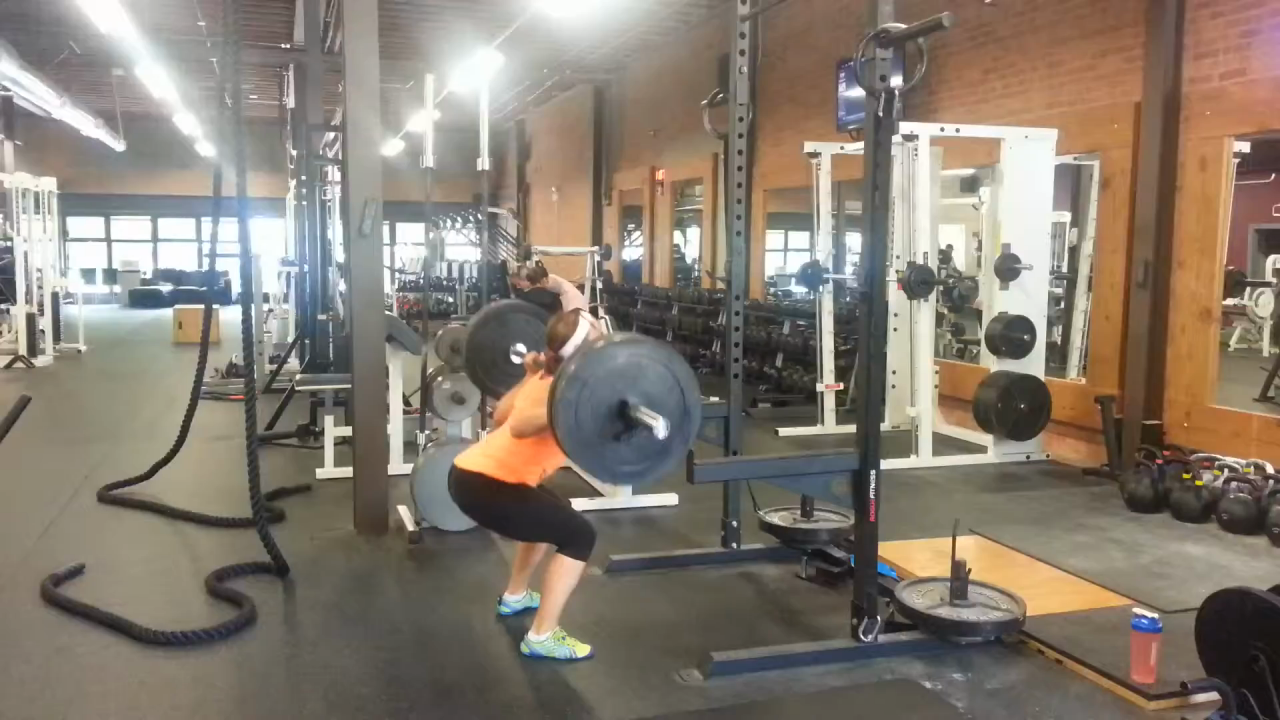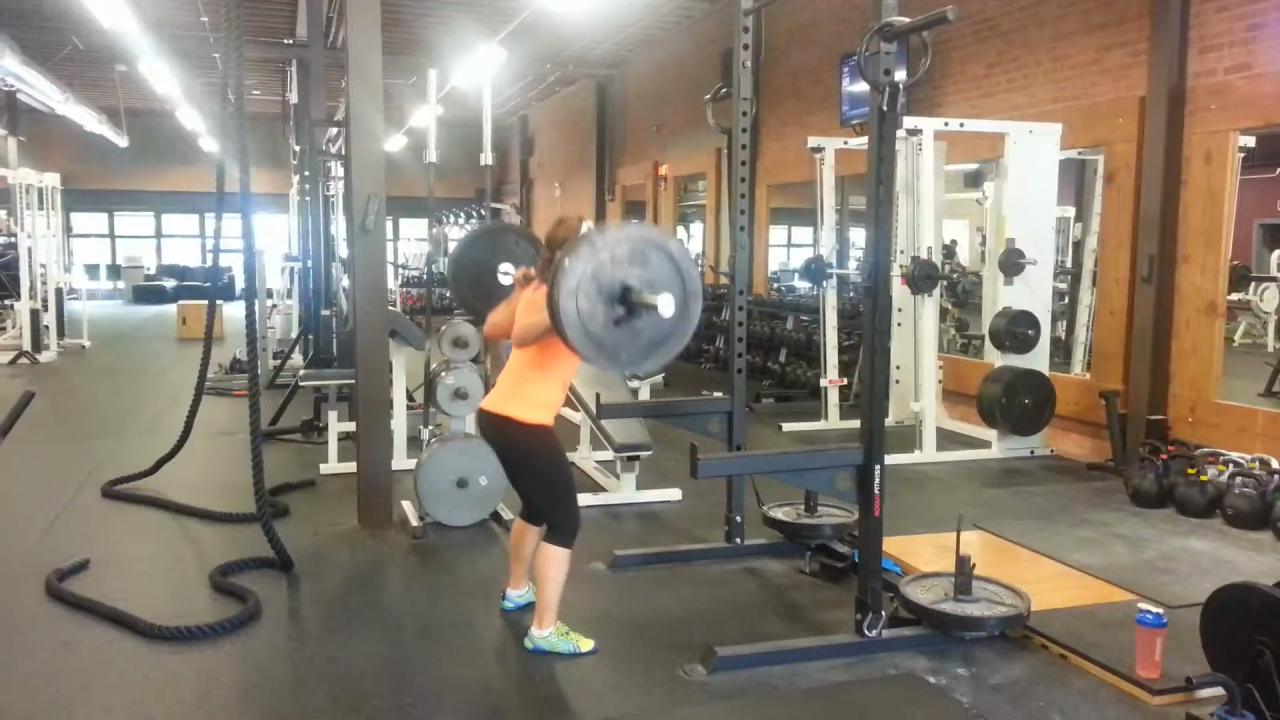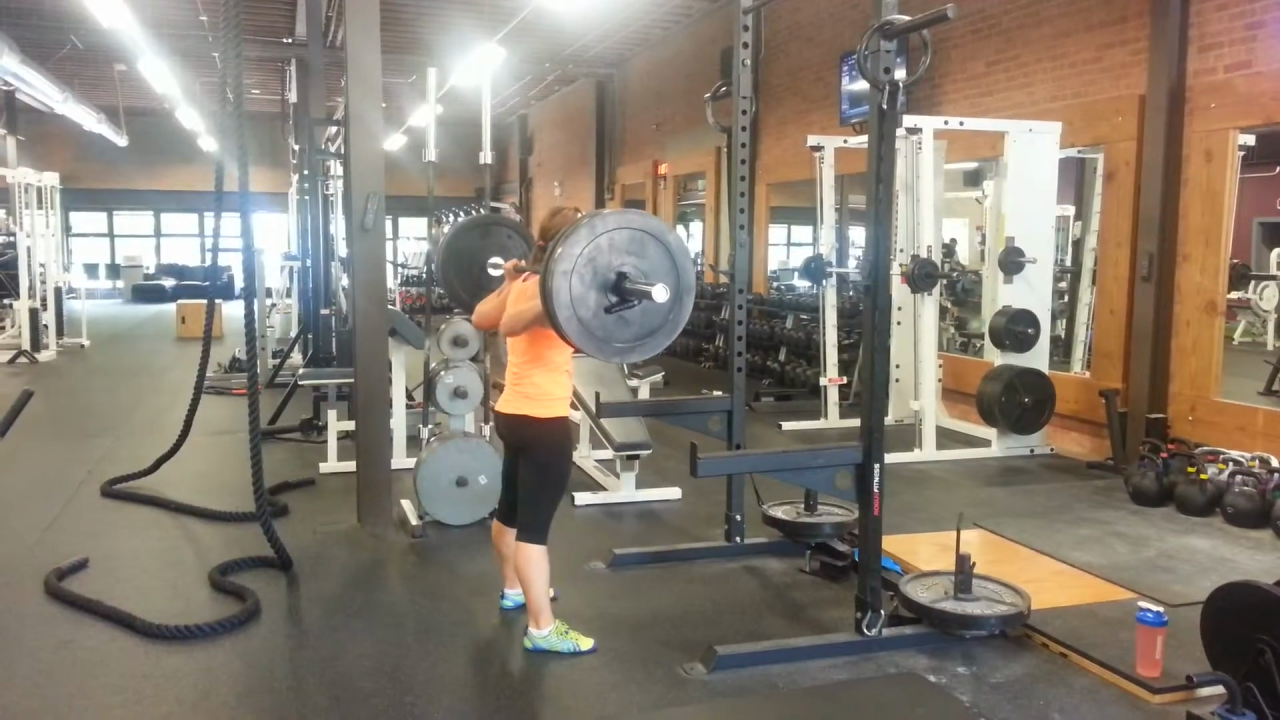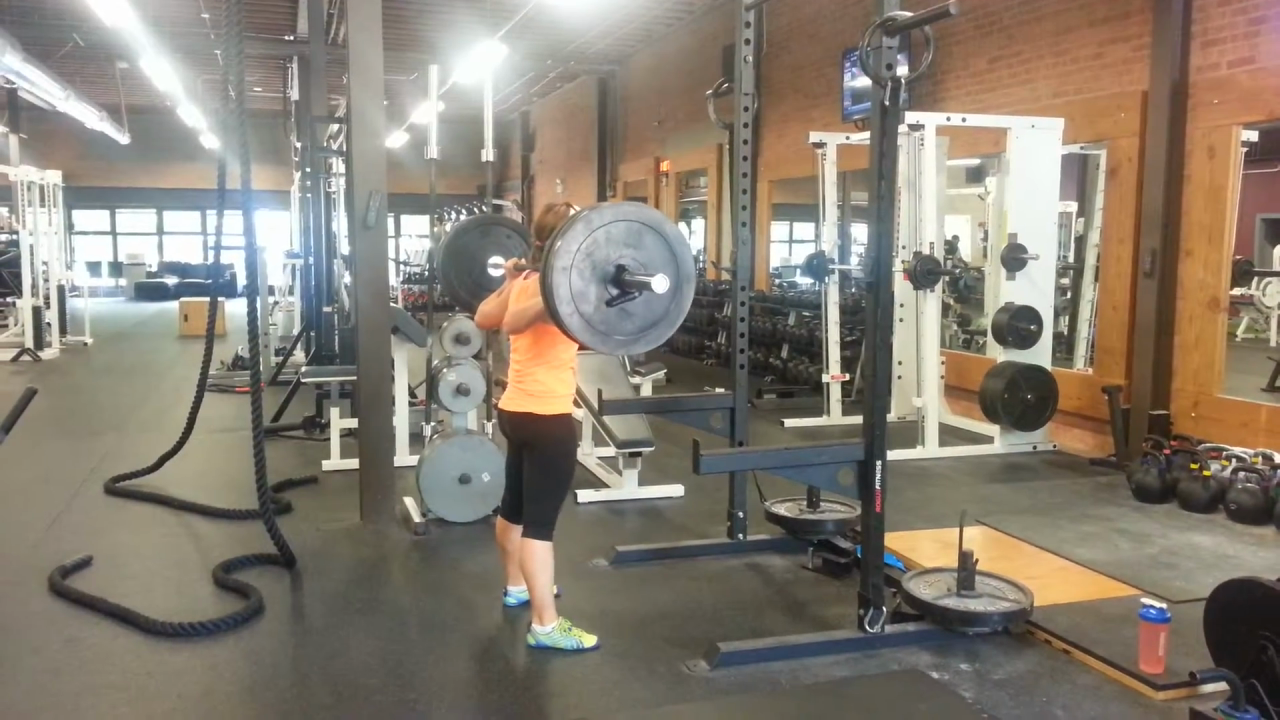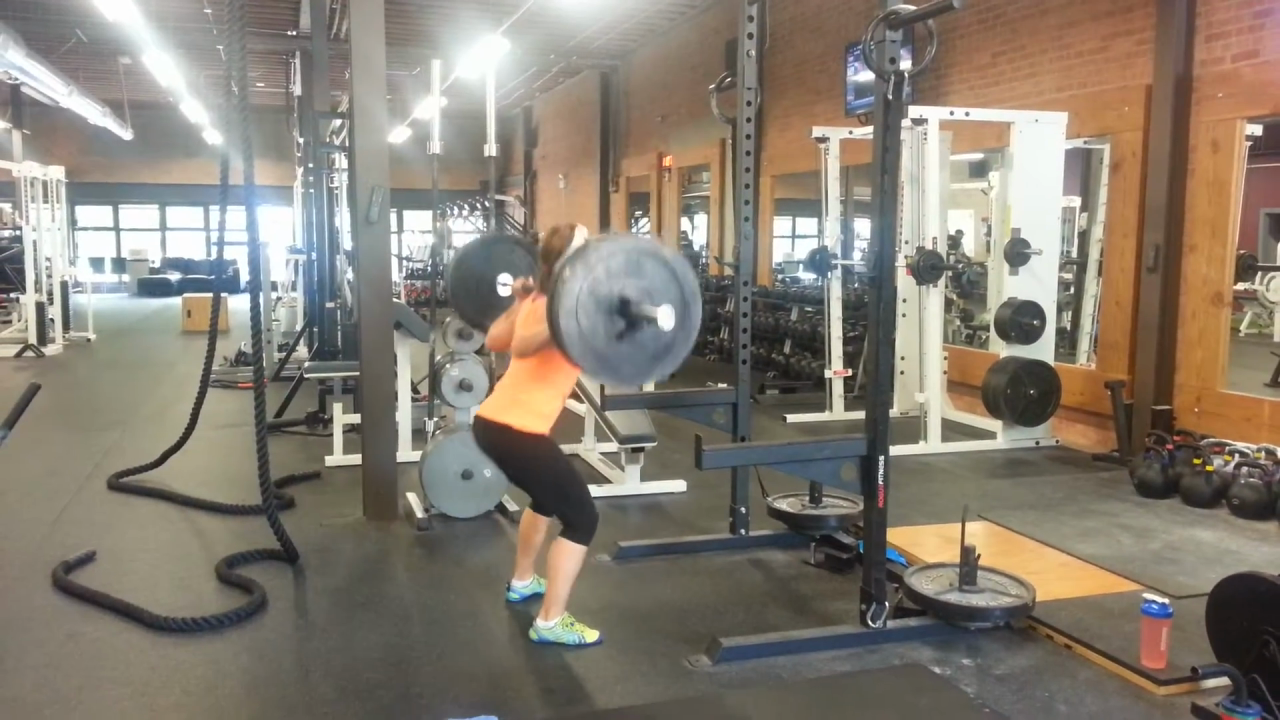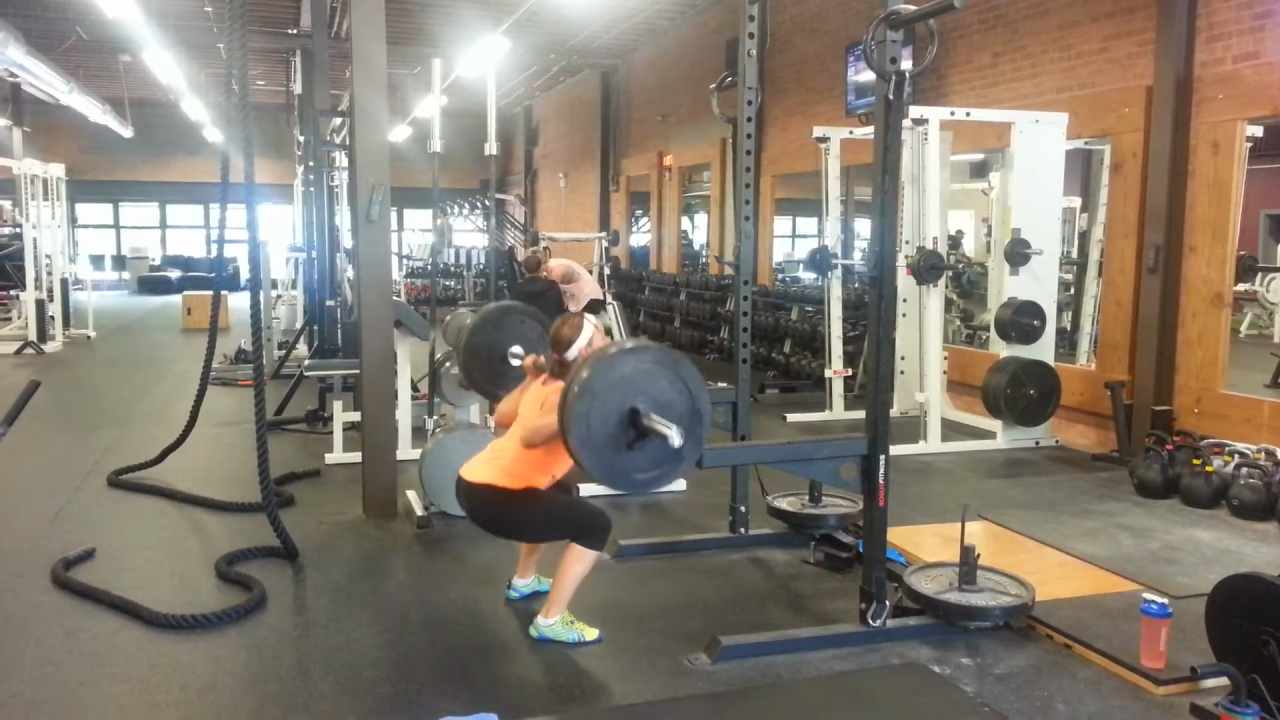
dt=0.5s
person 1, frame 1
left shoulder: (543, 379)
right elbow: (519, 427)
left hip: (470, 474)
right hip: (485, 486)
left knee: (548, 516)
right knee: (578, 536)
left ankle: (514, 596)
right ankle: (542, 637)
person 1, frame 2
left shoulder: (539, 291)
left elbow: (492, 328)
right elbow: (523, 336)
left wrist: (520, 289)
left hip: (498, 413)
right hip: (521, 422)
left knee: (539, 505)
right knee: (565, 521)
left ankle: (517, 590)
right ankle: (545, 631)
person 1, frame 3
left shoulder: (526, 282)
left elbow: (480, 318)
right elbow: (511, 325)
left wrist: (509, 280)
left hip: (513, 413)
right hip: (542, 420)
left knee: (512, 509)
right knee: (533, 525)
left ankle: (513, 590)
right ankle: (543, 630)
person 1, frame 4
left shoulder: (527, 281)
left elbow: (483, 318)
right elbow: (515, 323)
left wrist: (509, 280)
left hip: (517, 410)
right hip: (546, 417)
left knee: (516, 506)
right knee: (539, 522)
left ankle: (517, 586)
right ankle: (546, 626)
person 1, frame 5
left shoulder: (537, 300)
left elbow: (494, 341)
right elbow: (523, 348)
left wrist: (519, 301)
left hip: (492, 421)
right hip: (515, 430)
left knee: (551, 494)
right knee: (581, 517)
left ankle: (522, 581)
right ankle: (551, 622)
person 1, frame 6
left shoulder: (546, 382)
left elbow: (502, 417)
right elbow: (530, 437)
left wrist: (530, 377)
left hip: (477, 482)
right hip: (491, 497)
left knee: (561, 495)
right knee: (595, 525)
left ankle: (523, 580)
right ankle: (550, 621)
